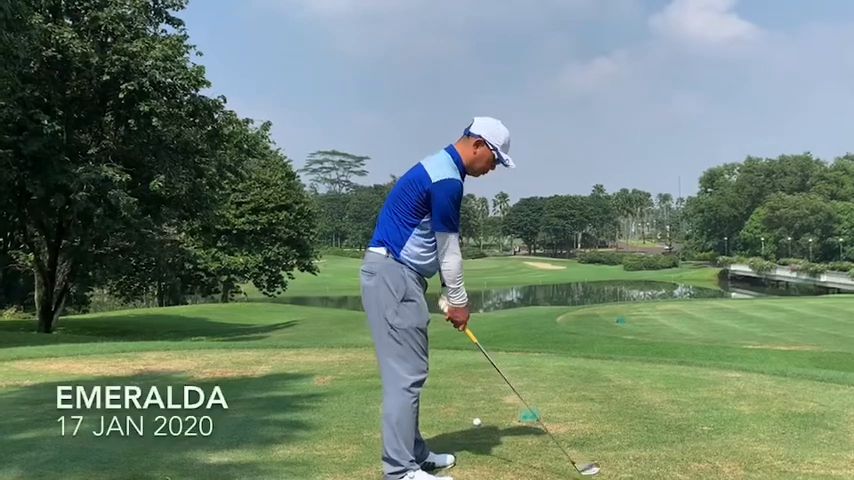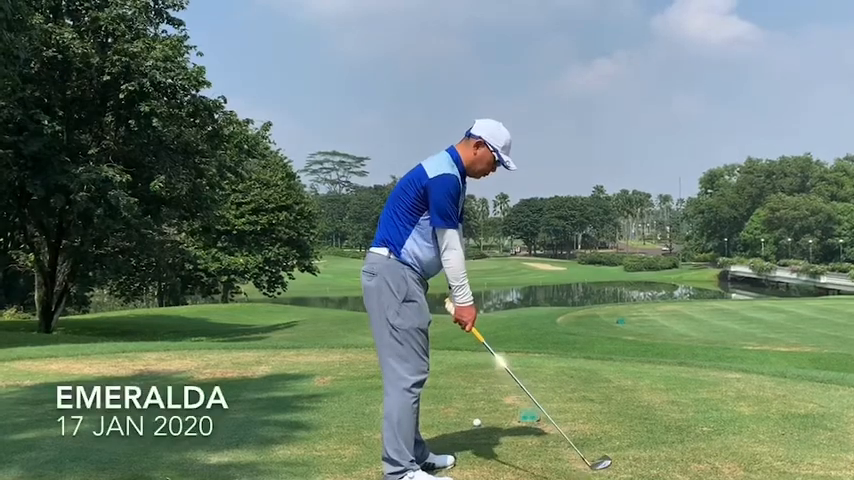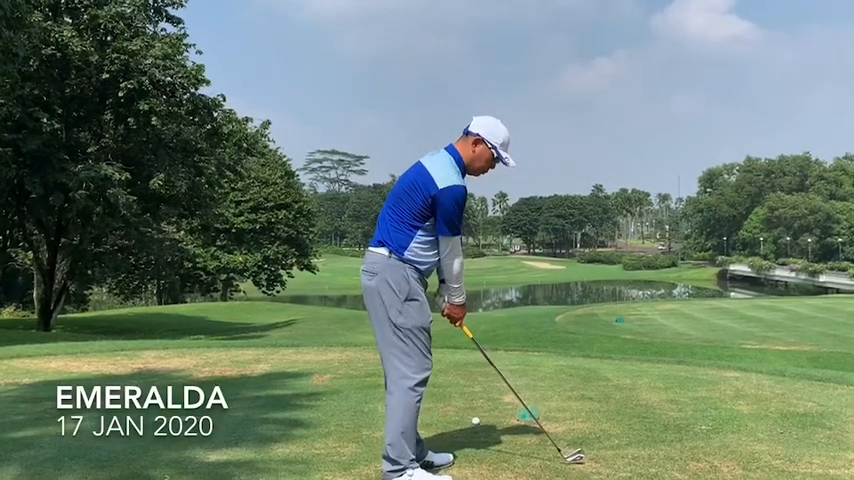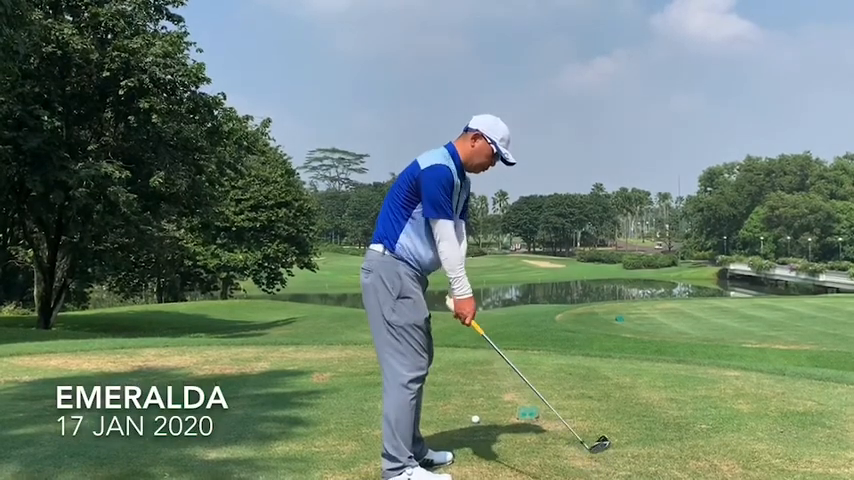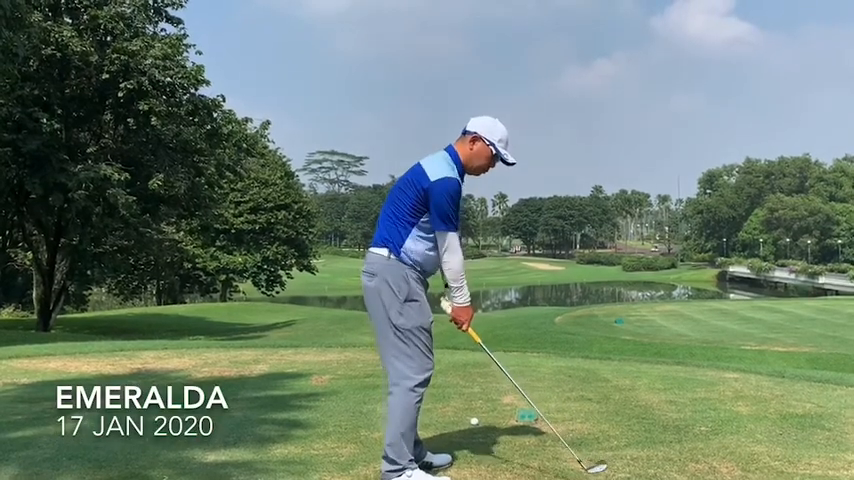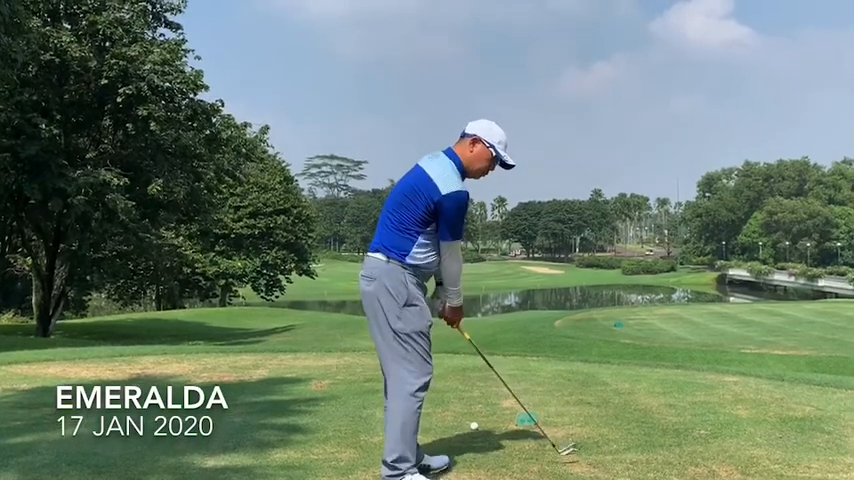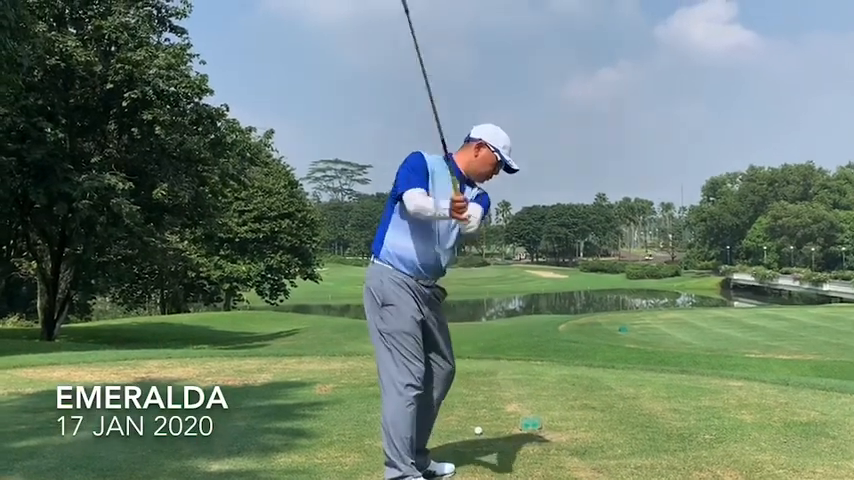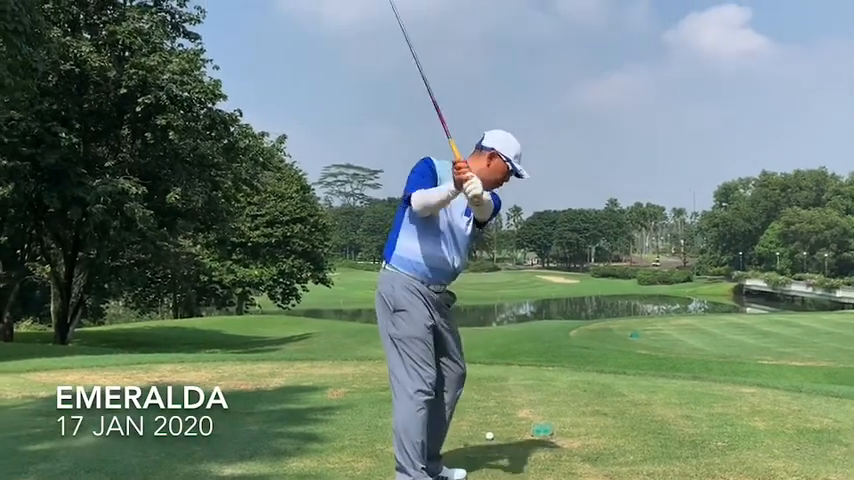
dt=0.4s
person 1, frame 1
left shoulder: (442, 168)
right shoulder: (447, 180)
left elbow: (444, 245)
right elbow: (448, 248)
left wrist: (451, 294)
right wrist: (459, 301)
left hip: (398, 273)
right hip: (392, 274)
left knee: (409, 369)
right knee: (405, 371)
person 1, frame 2
left shoulder: (453, 178)
right shoulder: (444, 177)
left elbow: (452, 243)
right elbow: (450, 247)
left wrist: (457, 295)
right wrist: (464, 300)
left hip: (402, 274)
right hip: (393, 274)
left knee: (410, 370)
right knee: (406, 372)
person 1, frame 3
left shoulder: (437, 164)
right shoulder: (451, 184)
right elbow: (451, 250)
left wrist: (446, 287)
right wrist: (456, 298)
left hip: (392, 271)
right hip: (395, 274)
left knee: (406, 368)
right knee: (410, 370)
left ankle: (410, 451)
person 1, frame 4
left shoulder: (459, 179)
right shoulder: (437, 169)
left elbow: (457, 237)
right elbow: (444, 238)
left wrist: (457, 290)
right wrist: (463, 292)
left hip: (406, 272)
right hip: (392, 271)
left knee: (416, 363)
right knee: (405, 368)
left ankle: (412, 450)
person 1, frame 5
left shoulder: (449, 176)
right shoulder: (444, 179)
left elbow: (449, 245)
right elbow: (449, 247)
left wrist: (453, 294)
right wrist: (461, 299)
left hip: (399, 274)
right hip: (394, 274)
left knee: (411, 367)
right knee: (411, 370)
person 1, frame 6
left shoulder: (433, 164)
right shoulder: (452, 190)
right elbow: (451, 252)
left wrist: (441, 287)
right wrist: (453, 300)
left hip: (386, 276)
right hip: (394, 280)
left knee: (402, 374)
right knee: (411, 376)
person 1, frame 7
left shoulder: (477, 195)
right shoulder: (420, 162)
left elbow: (471, 223)
right elbow: (414, 203)
left wrist: (463, 212)
right wrist: (446, 209)
left hip: (425, 288)
right hip: (392, 282)
left knee: (439, 372)
right knee: (404, 379)
person 1, frame 8
left shoulder: (488, 199)
right shoulder: (430, 168)
left elbow: (481, 207)
right elbow: (420, 203)
left wrist: (469, 184)
right wrist: (454, 187)
left hip: (437, 293)
right hip: (403, 288)
left knee: (451, 377)
right knee: (416, 384)
